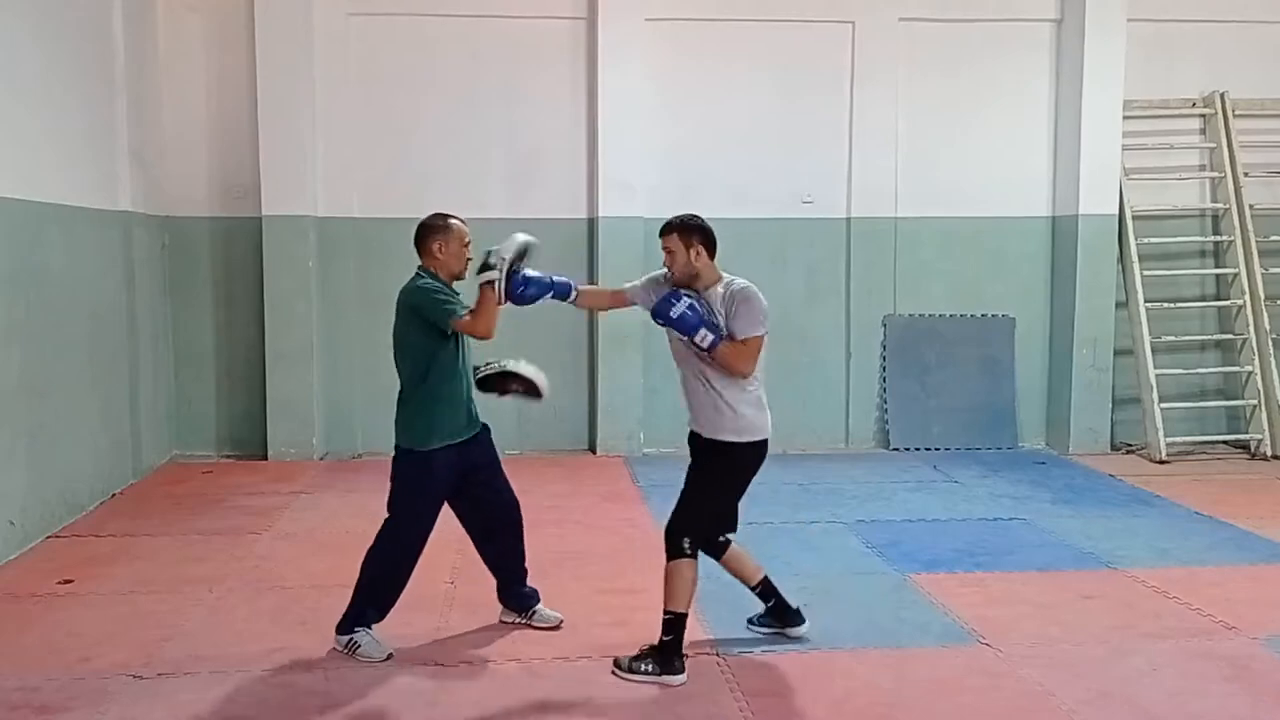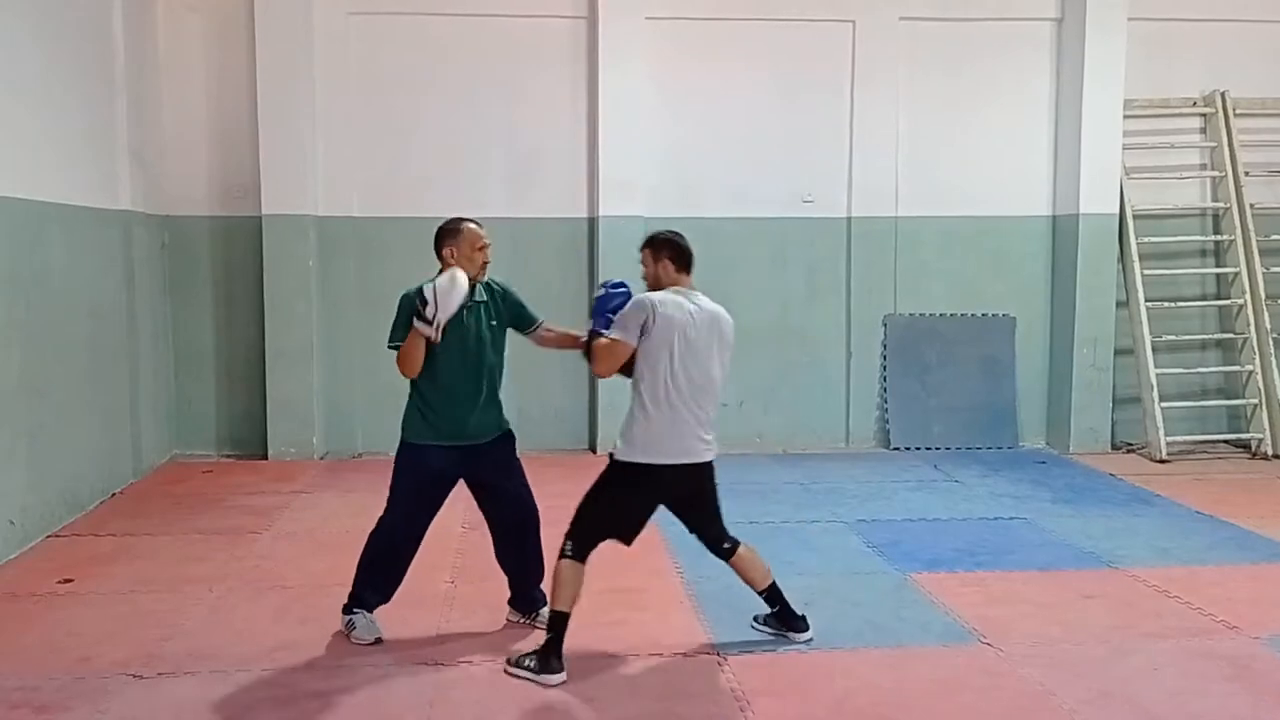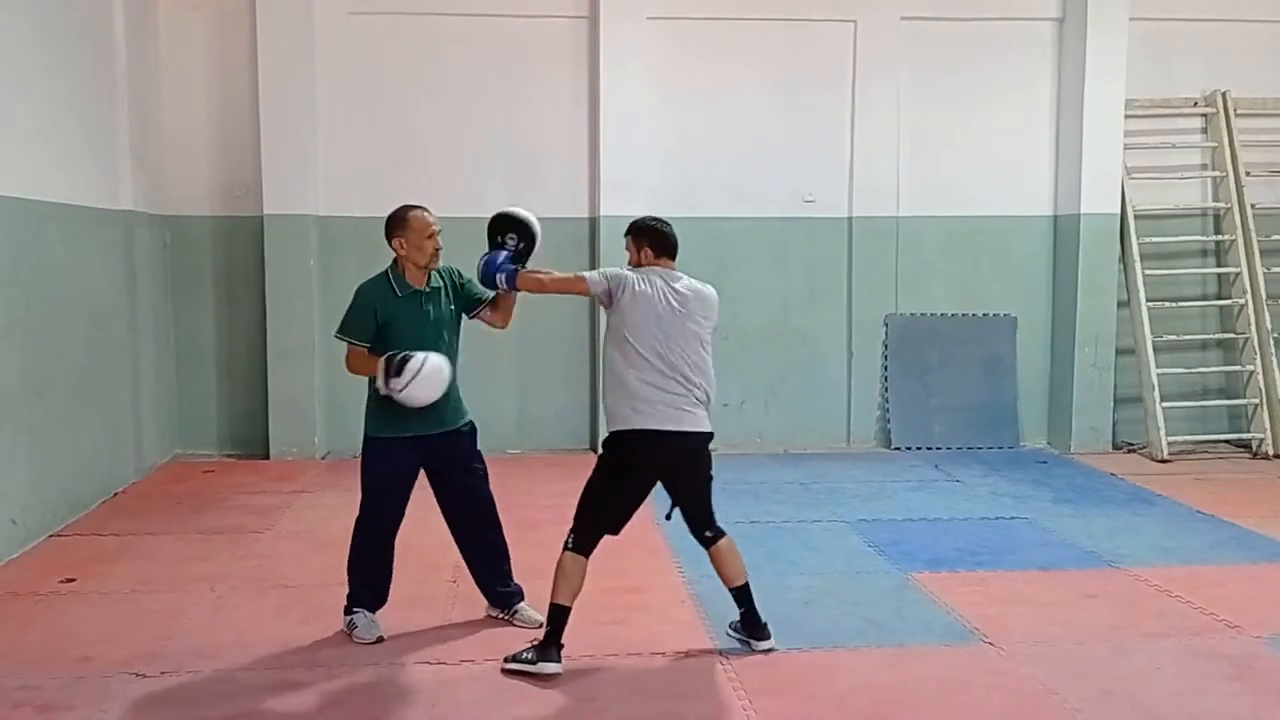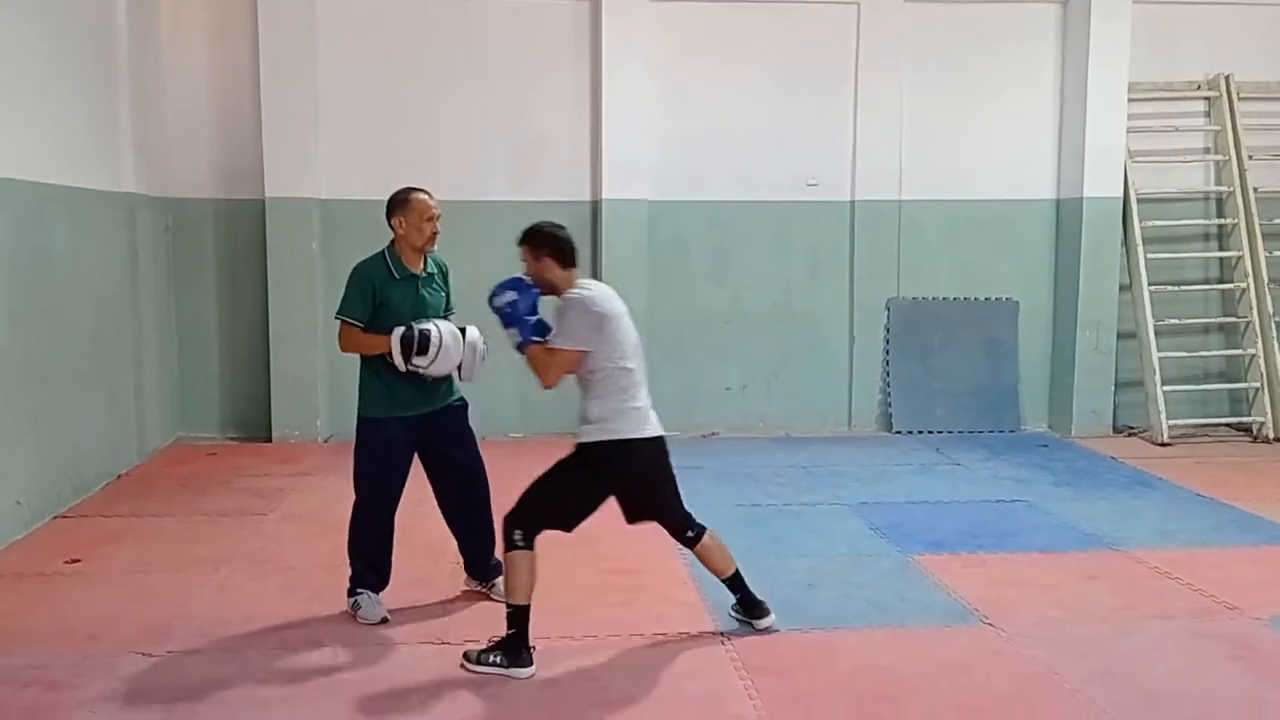
dt=0.5s
person 1, frame 1
left shoulder: (744, 296)
right shoulder: (667, 285)
left elbow: (743, 364)
right elbow: (605, 298)
left wrist: (698, 331)
right wrist: (555, 288)
left hip: (740, 441)
right hip: (709, 437)
left knee: (681, 534)
right knee: (708, 536)
left ankle: (668, 653)
right ankle: (782, 612)
person 1, frame 2
left shoulder: (648, 306)
right shoulder: (721, 319)
left elbow: (603, 365)
left wrist: (602, 324)
left hip: (643, 461)
right hip: (696, 459)
left knee: (578, 540)
right knee: (719, 540)
left ankle: (550, 654)
right ankle: (788, 616)
person 1, frame 3
left shoulder: (624, 283)
right shoulder: (706, 296)
left elbow: (556, 284)
left wrist: (507, 275)
left hip: (636, 434)
right hip: (692, 434)
left knee: (583, 534)
right knee: (707, 528)
left ankle: (549, 646)
right ankle: (753, 624)
person 1, frame 4
left shoulder: (577, 304)
right shoulder: (601, 294)
left elbow: (550, 374)
left wrist: (520, 327)
right wrist: (532, 324)
left hip: (606, 443)
right hip: (647, 438)
left knee: (519, 527)
right knee: (683, 525)
left ankle: (516, 647)
right ankle: (751, 606)
person 2, frame 1
left shoulder: (442, 291)
right shoulder: (421, 292)
right elbow: (482, 327)
right wrist: (494, 274)
left hip: (466, 433)
right hip: (425, 444)
left knee: (501, 515)
right knee: (403, 536)
left ankle: (517, 601)
right ankle: (354, 626)
person 2, frame 2
left shoulder: (499, 295)
right shoulder: (415, 300)
left elbow: (543, 335)
right elbow: (409, 369)
left wrist: (591, 340)
right wrist: (421, 322)
left hip: (490, 437)
right hip: (430, 442)
left knee: (519, 518)
right knee: (400, 526)
left ankle: (528, 603)
right ankle: (358, 608)
person 2, frame 3
left shoulder: (449, 280)
right shoulder: (373, 293)
left elbow: (498, 318)
right elbow: (354, 359)
right wrist: (385, 370)
left hip: (450, 426)
right hip: (391, 433)
left knee: (478, 513)
right knee: (378, 521)
left ankle: (504, 597)
right ankle: (361, 608)
person 2, frame 4
left shoulder: (439, 270)
right shoulder: (369, 274)
right elbow: (348, 338)
right wrist: (397, 341)
left hip: (443, 404)
right hip: (386, 412)
left knee: (469, 487)
right knee: (376, 500)
left ankle: (483, 572)
right ankle: (364, 589)
